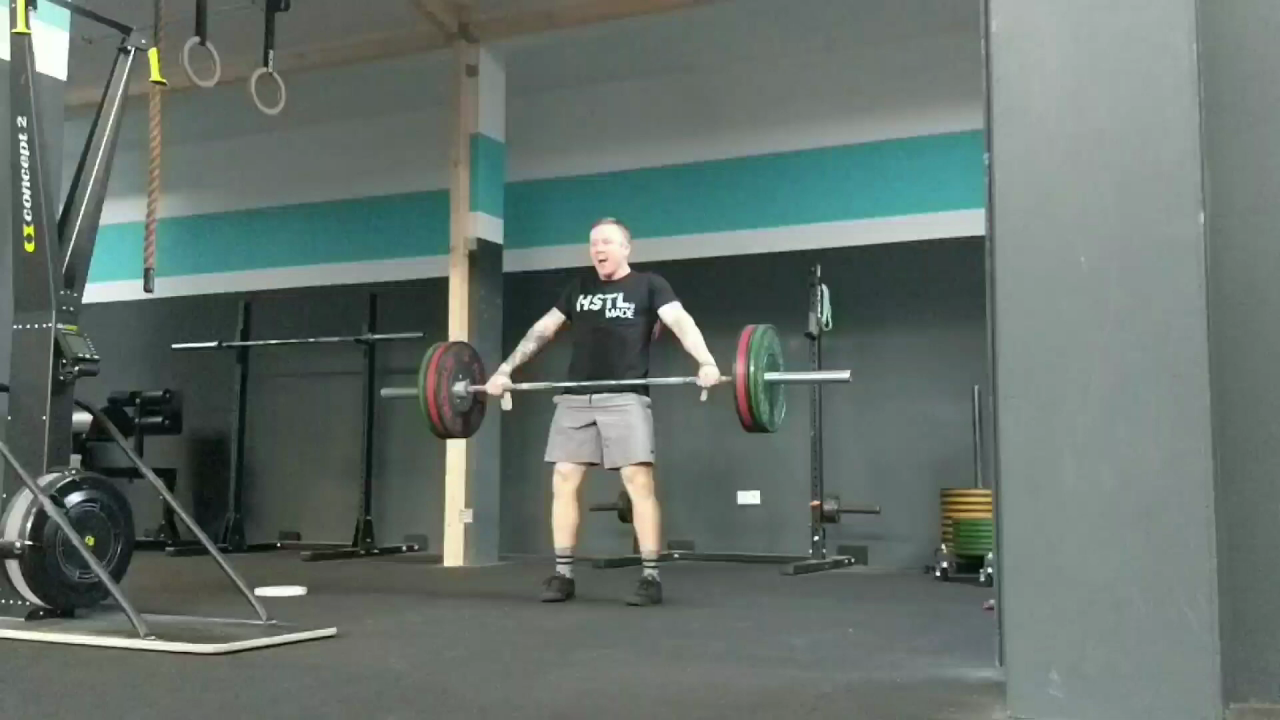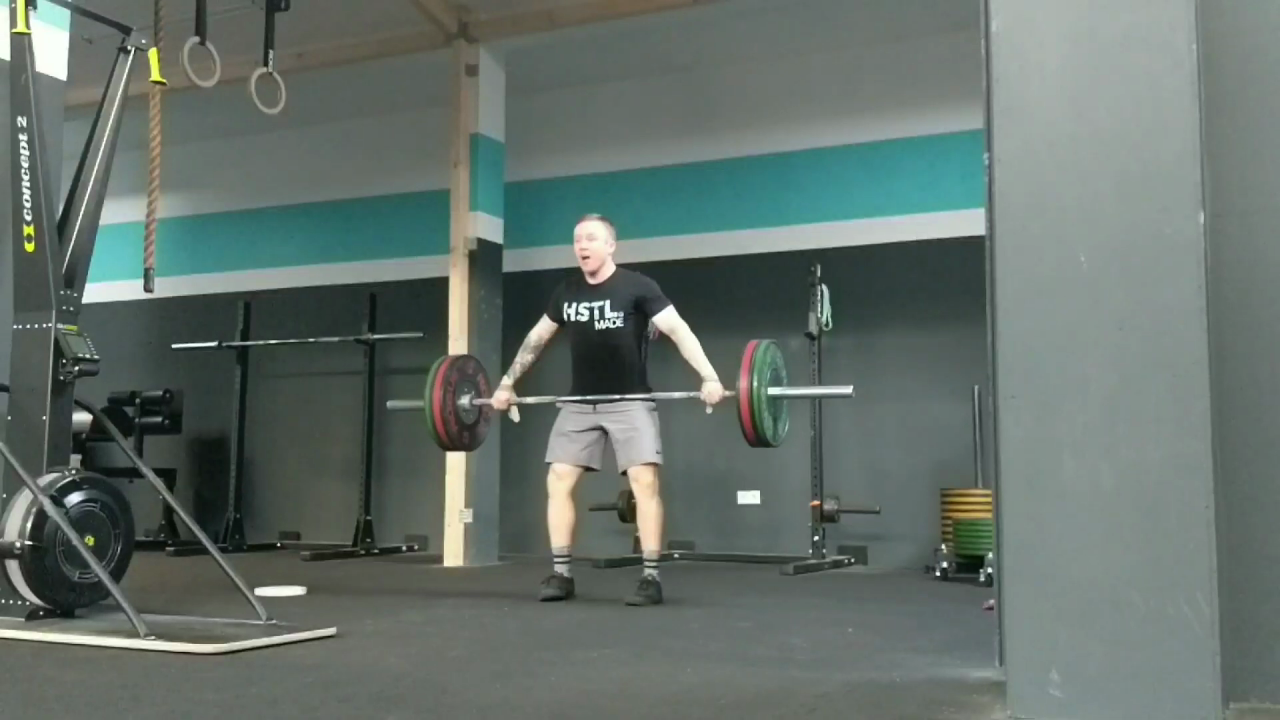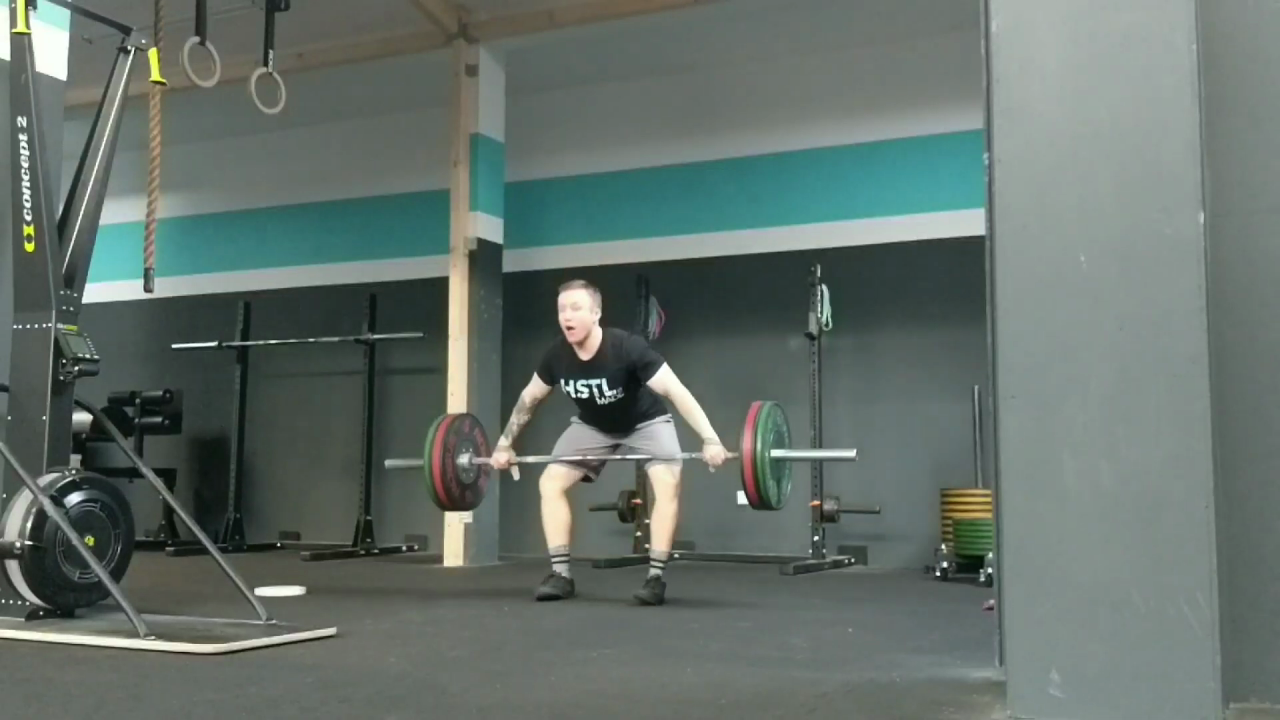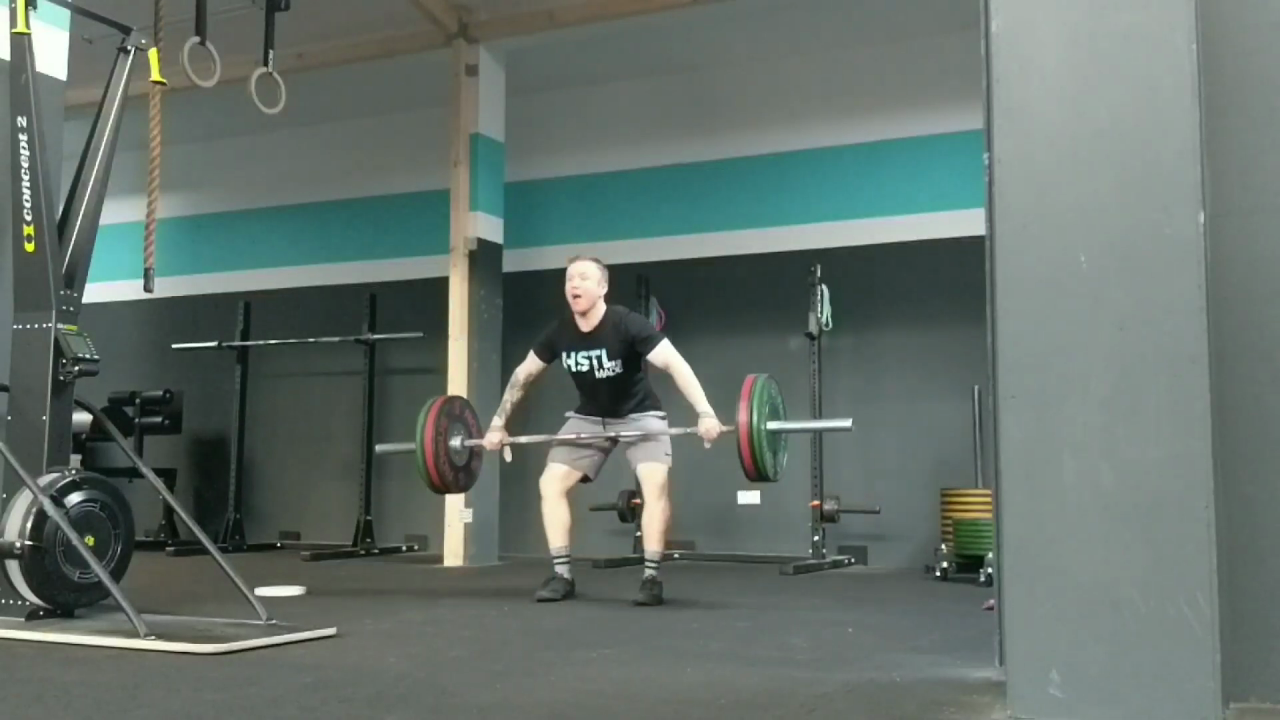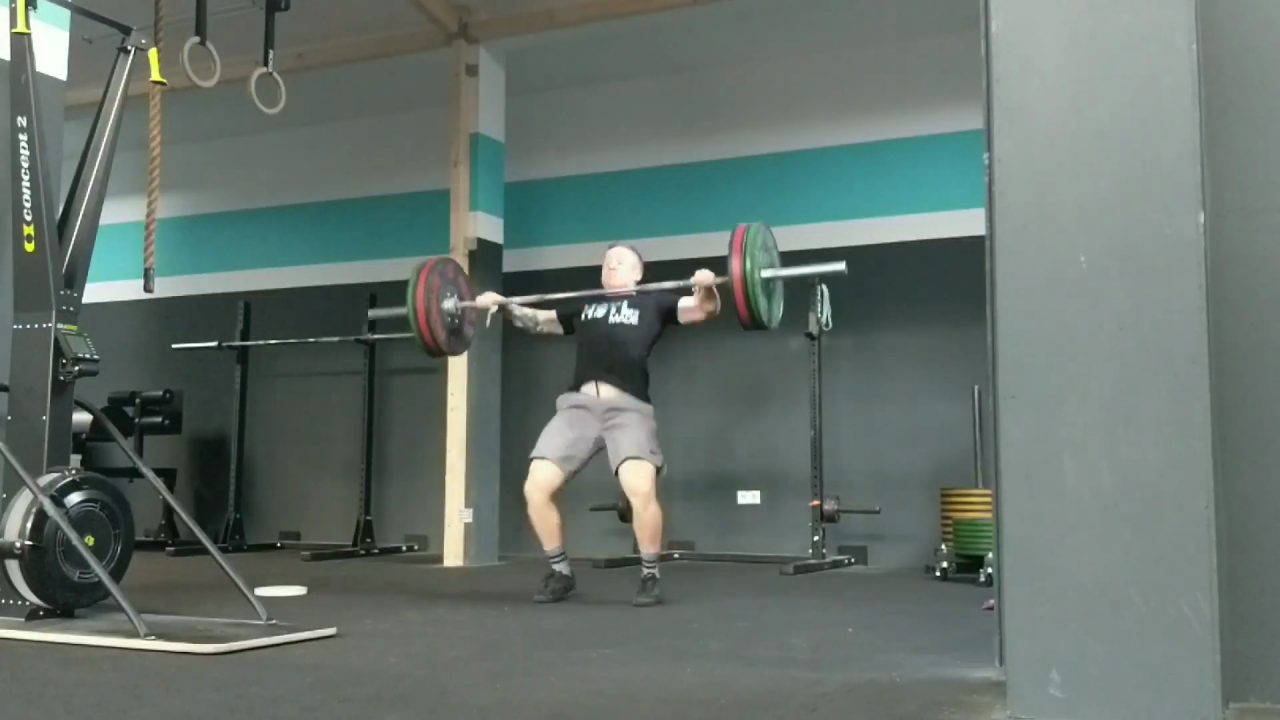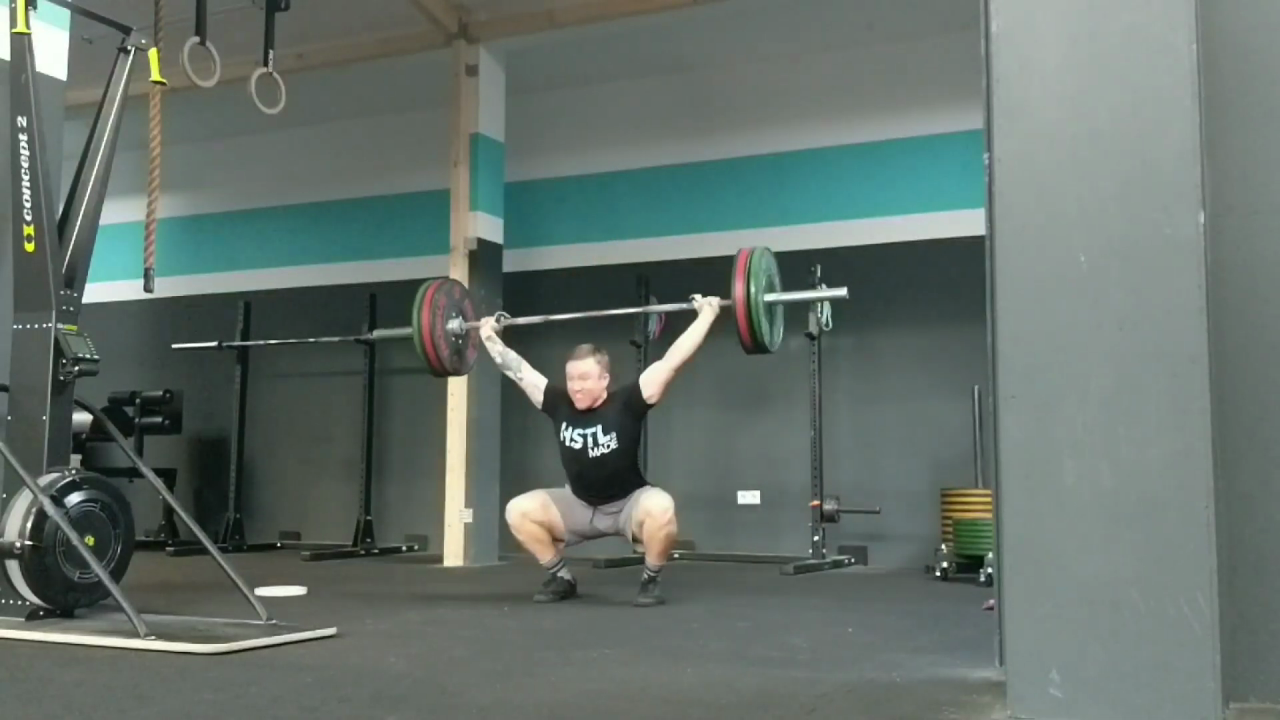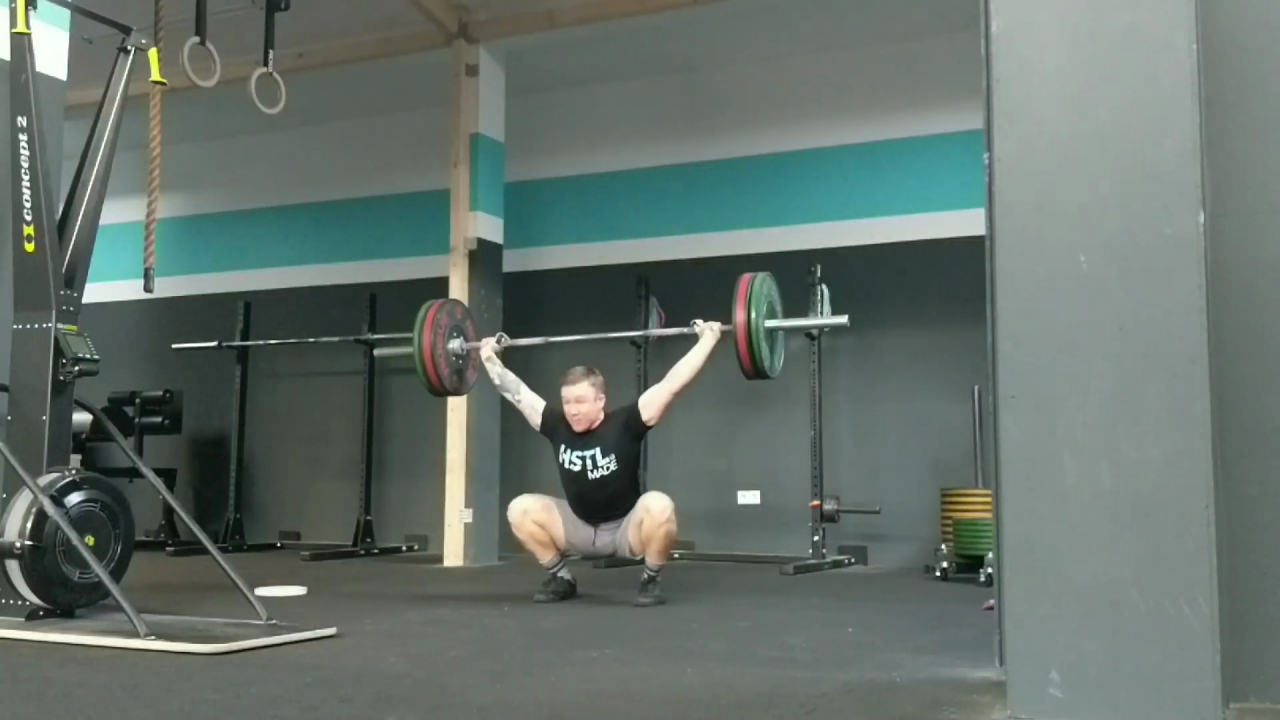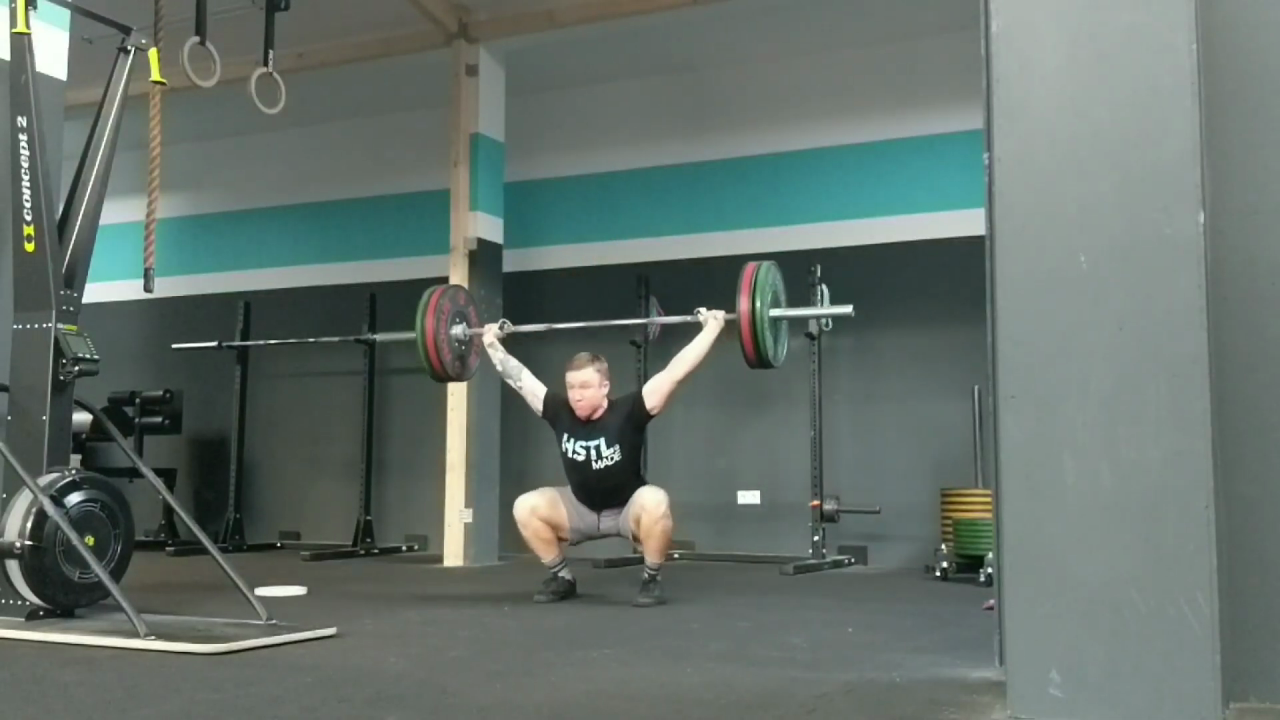
dt=0.4s
person 1, frame 1
left shoulder: (649, 285)
right shoulder: (578, 288)
left elbow: (681, 322)
right elbow: (542, 329)
left wrist: (706, 363)
right wrist: (505, 370)
left hip: (625, 398)
right hip: (575, 398)
left knee: (638, 482)
right knee: (563, 482)
left ankle: (650, 578)
right ankle: (563, 575)
person 1, frame 2
left shoulder: (636, 286)
right shoulder: (566, 292)
left elbow: (677, 329)
right elbow: (536, 339)
left wrist: (708, 377)
right wrist: (507, 383)
left hip: (631, 404)
right hip: (580, 406)
left knee: (644, 482)
right knee: (559, 480)
left ankle: (650, 577)
right ankle: (561, 574)
person 1, frame 3
left shoulder: (627, 348)
right shoulder: (557, 356)
left elbow: (676, 391)
right elbow: (529, 397)
left wrist: (711, 440)
right wrist: (505, 443)
left hip: (645, 422)
right hip: (592, 426)
left knee: (667, 483)
right knee: (550, 484)
left ankle: (655, 577)
right ankle: (561, 574)
person 1, frame 4
left shoulder: (628, 325)
right shoulder: (559, 331)
left elbow: (675, 365)
right elbow: (523, 375)
left wrist: (704, 413)
right wrist: (500, 421)
left hip: (639, 416)
right hip: (589, 417)
left knee: (656, 484)
right knee: (552, 484)
left ankle: (651, 578)
right ankle: (561, 576)
person 1, frame 5
left shoulder: (652, 303)
right shoulder: (584, 308)
left elbow: (702, 310)
right elbow: (535, 320)
left wrist: (707, 288)
right wrist: (500, 302)
left hip: (626, 409)
right hip: (577, 406)
left knee: (641, 490)
right knee: (536, 487)
left ankle: (650, 577)
right ankle: (560, 572)
person 1, frame 6
left shoulder: (627, 405)
right shoulder: (558, 404)
left elbow: (671, 362)
right elbow: (519, 369)
left wrist: (706, 315)
right wrist: (488, 335)
left hip: (628, 505)
right hip: (580, 506)
left knee: (660, 509)
right knee: (518, 511)
left ankle: (651, 580)
right ankle: (561, 577)
person 1, frame 7
left shoulder: (625, 425)
right shoulder: (556, 425)
left elbow: (671, 384)
right elbow: (517, 392)
left wrist: (707, 339)
right wrist: (488, 356)
left hip: (627, 528)
right hip: (579, 528)
left knee: (659, 507)
right knee: (520, 509)
left ankle: (650, 581)
right ankle: (561, 577)
person 1, frame 8
left shoulder: (628, 413)
right shoulder: (559, 411)
left elbow: (675, 372)
right elbow: (519, 377)
left wrist: (711, 328)
right wrist: (491, 343)
left hip: (628, 505)
right hip: (582, 507)
left knee: (655, 503)
right knee: (525, 507)
left ankle: (651, 580)
right ankle: (561, 577)
